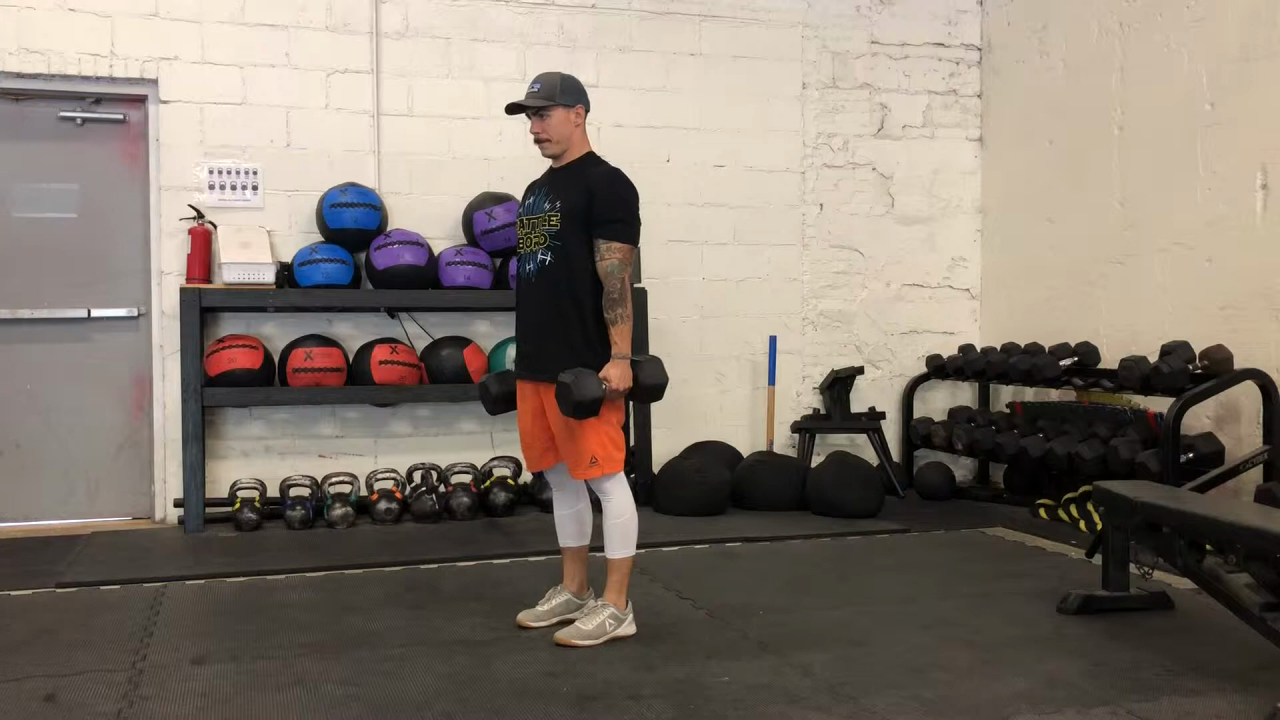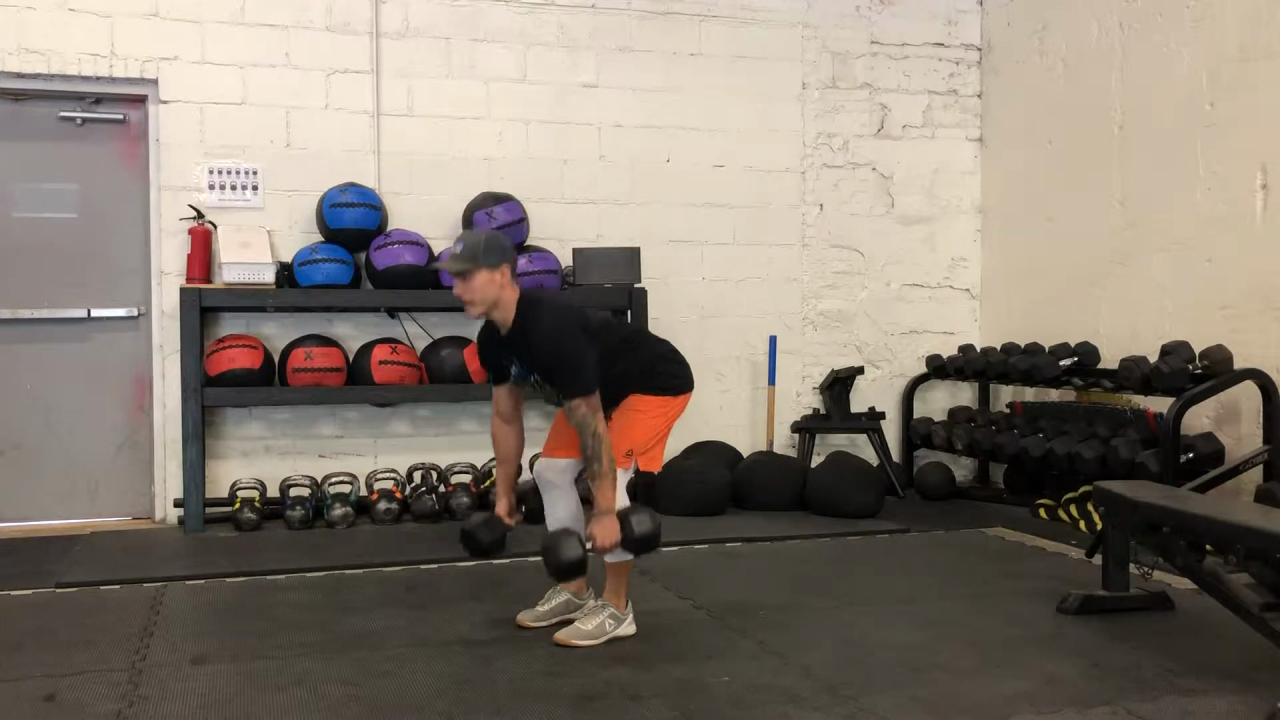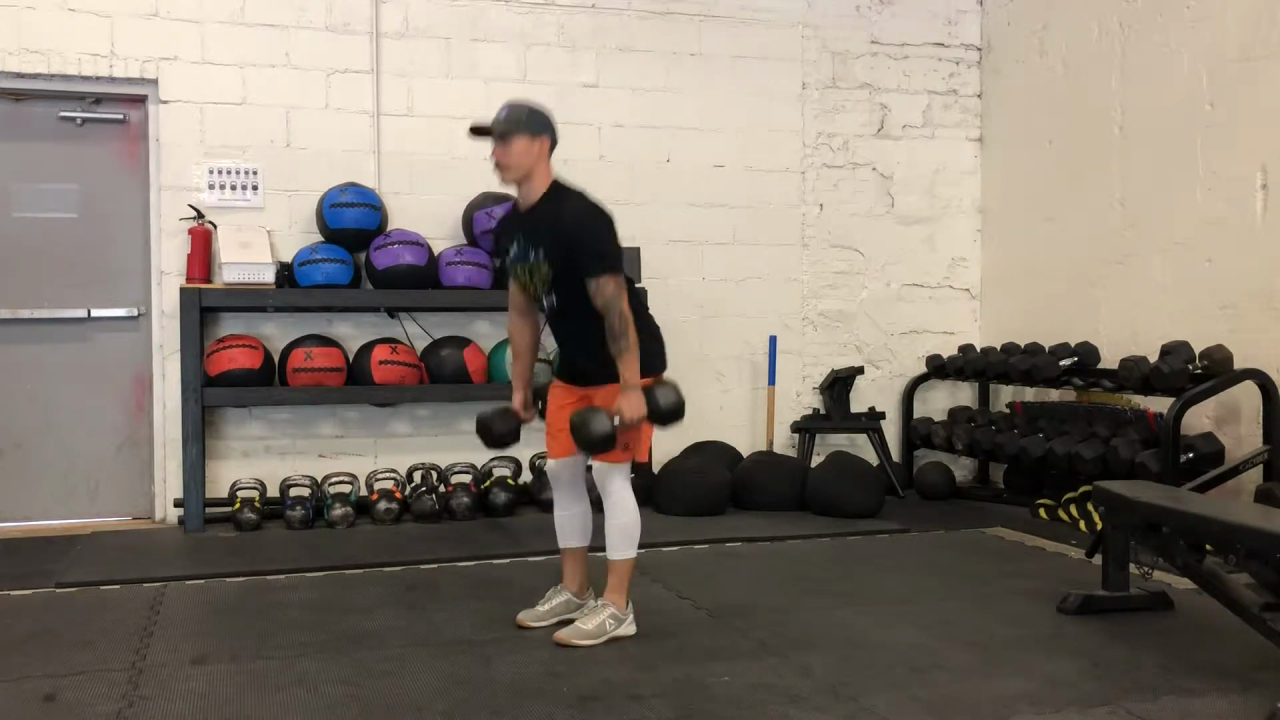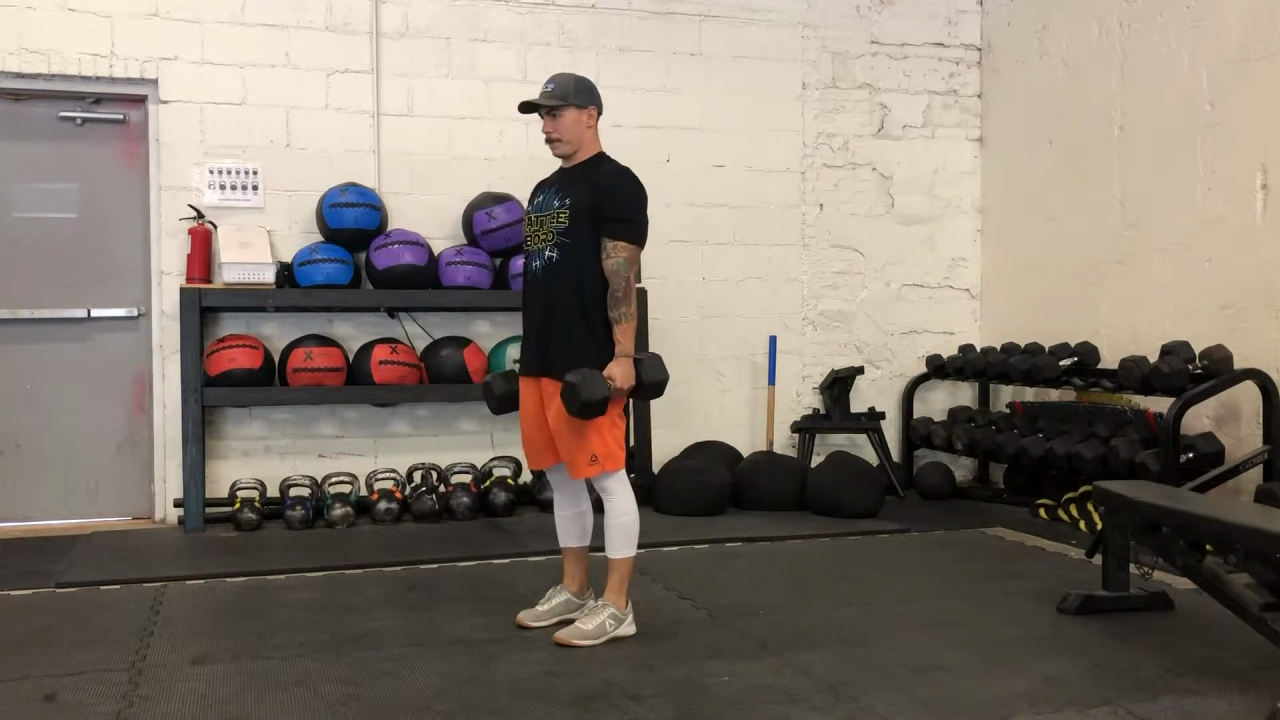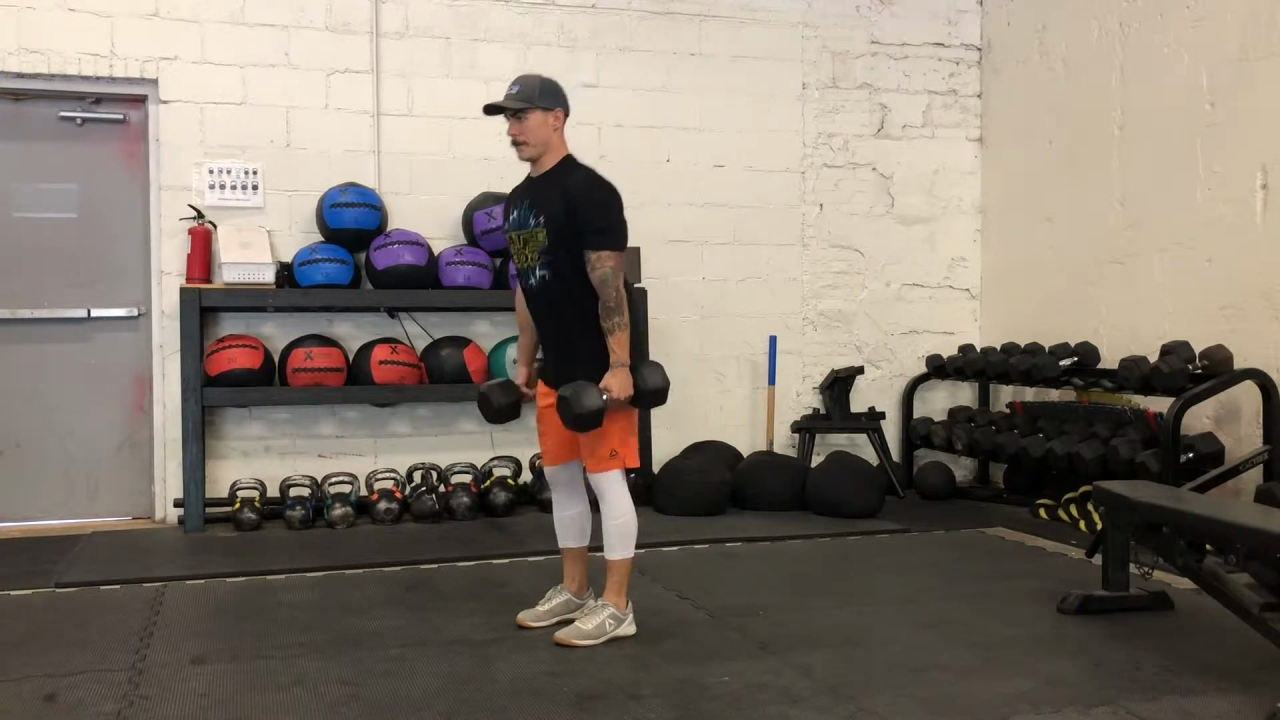
dt=1s
person 1, frame 1
left shoulder: (605, 184)
right shoulder: (537, 190)
left elbow: (615, 278)
left wrist: (620, 358)
right wrist: (525, 359)
left hip: (585, 366)
right hip: (537, 365)
left knee: (604, 477)
right knee: (560, 477)
left ankle: (616, 607)
right ankle: (573, 591)
person 1, frame 2
left shoulder: (553, 332)
right shoulder: (493, 340)
left elbow: (591, 430)
right elbow: (506, 419)
left wrist: (604, 515)
right wrist: (504, 495)
left hip: (657, 383)
right hip: (603, 385)
left knee: (607, 474)
right knee: (550, 471)
left ankle: (615, 608)
right ankle: (573, 591)
person 1, frame 3
left shoulder: (579, 218)
right shoulder: (509, 227)
left elbow: (615, 306)
right elbow: (522, 312)
left wrist: (632, 389)
right wrist: (520, 387)
left hip: (627, 364)
right hip: (575, 365)
left knee: (609, 473)
right knee: (562, 471)
left ankle: (617, 607)
right ankle: (573, 591)
person 1, frame 4
left shoulder: (614, 184)
right shoulder: (546, 189)
left elbow: (621, 276)
left wrist: (623, 355)
right wrist: (529, 356)
left hip: (587, 364)
right hip: (541, 361)
left knee: (606, 477)
right knee: (561, 477)
left ankle: (615, 606)
right ankle: (573, 591)
person 1, frame 5
left shoulder: (587, 190)
right shoulder: (520, 199)
left elbow: (611, 284)
left wrist: (619, 368)
right wrist: (525, 363)
left hip: (604, 365)
right hip: (560, 367)
left knee: (605, 475)
right knee: (561, 475)
left ankle: (617, 608)
right ankle: (574, 592)
